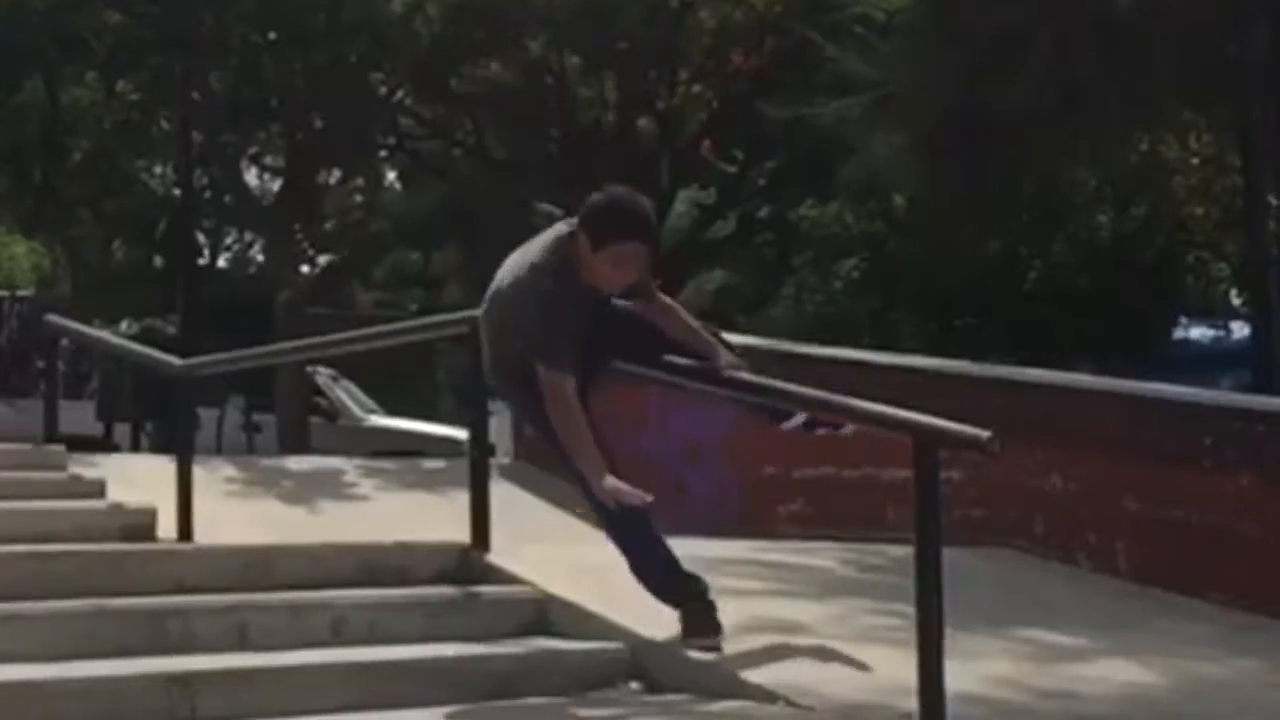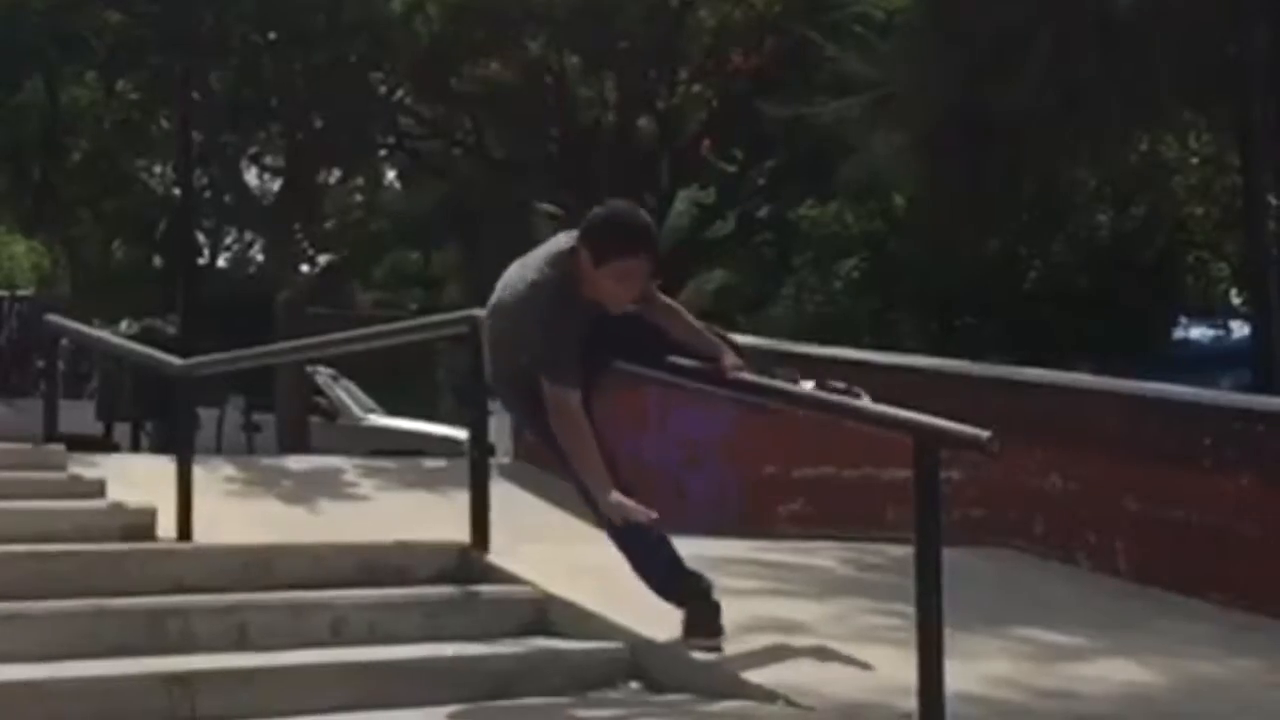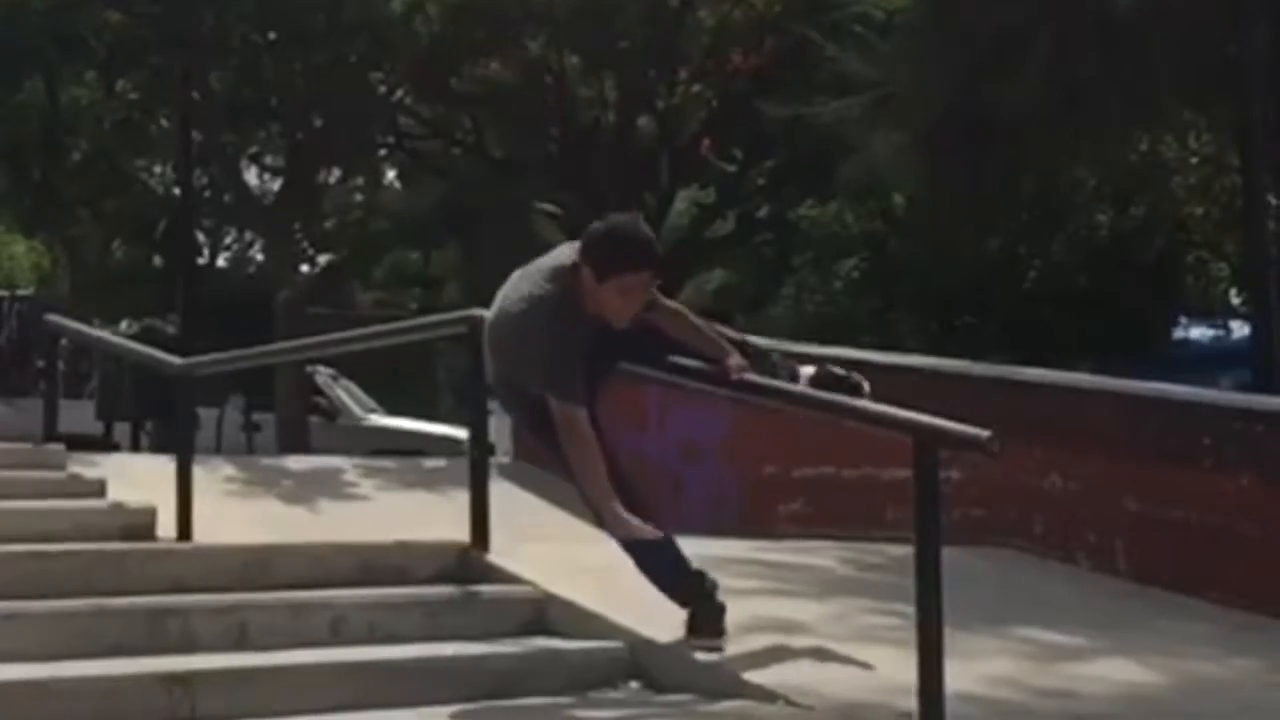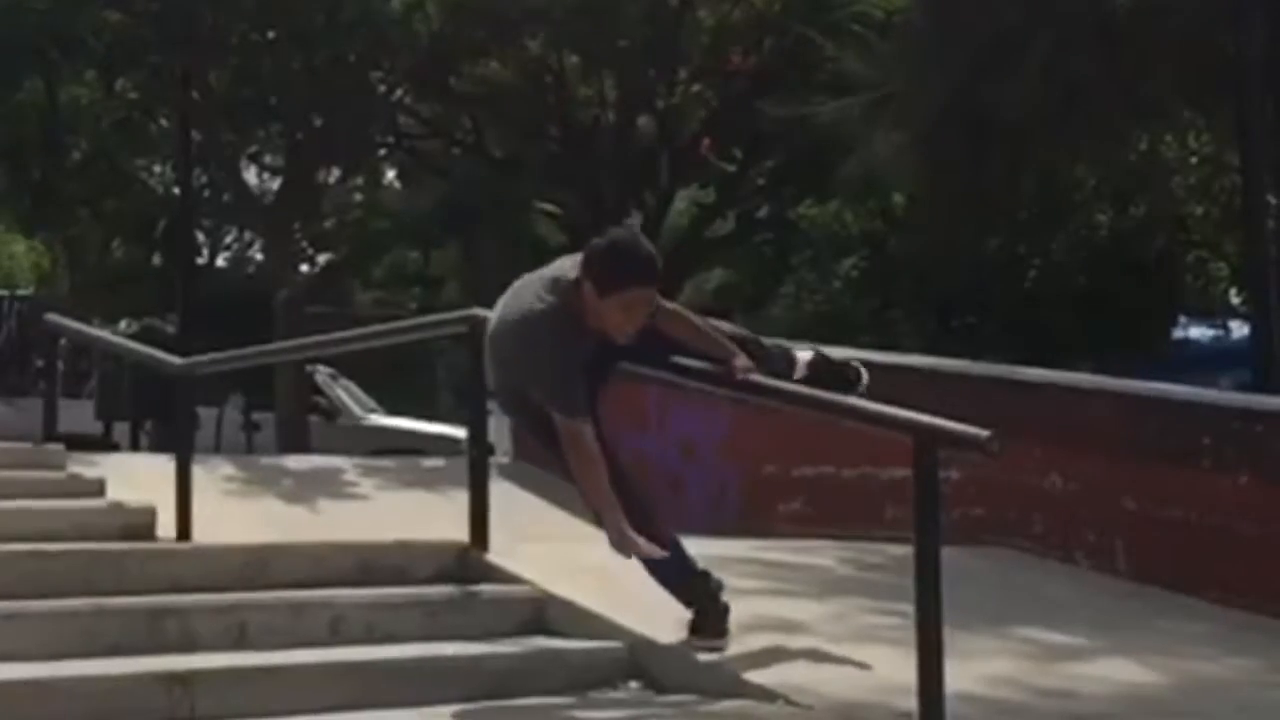
dt=0.1s
person 1, frame 1
left shoulder: (604, 252)
right shoulder: (544, 291)
left elbow: (655, 303)
right elbow: (559, 396)
left wrist: (716, 352)
right wrist: (600, 477)
left hip: (581, 328)
right hip: (526, 368)
right knee: (610, 493)
right ankle: (684, 595)
person 1, frame 2
left shoulder: (604, 262)
right shoulder: (547, 305)
left elbow: (658, 307)
right elbow: (565, 411)
left wrist: (722, 353)
right wrist: (605, 493)
left hip: (580, 334)
right hip: (529, 376)
right knee: (614, 499)
right ankle: (688, 594)
person 1, frame 3
left shoulder: (600, 271)
right shoulder: (548, 322)
left elbow: (663, 311)
right elbow: (572, 425)
left wrist: (727, 352)
right wrist: (612, 511)
left hip: (582, 339)
right hip: (532, 387)
left knee: (688, 337)
right knee: (604, 480)
left ankle: (795, 383)
right ankle: (694, 593)
person 1, frame 4
left shoulder: (603, 283)
right shoulder: (550, 336)
left elbow: (666, 316)
right elbow: (577, 440)
left wrist: (732, 354)
right wrist: (616, 530)
left hip: (581, 342)
right hip: (533, 393)
left knee: (702, 337)
right knee: (611, 487)
left ankle: (799, 366)
right ankle: (699, 594)
